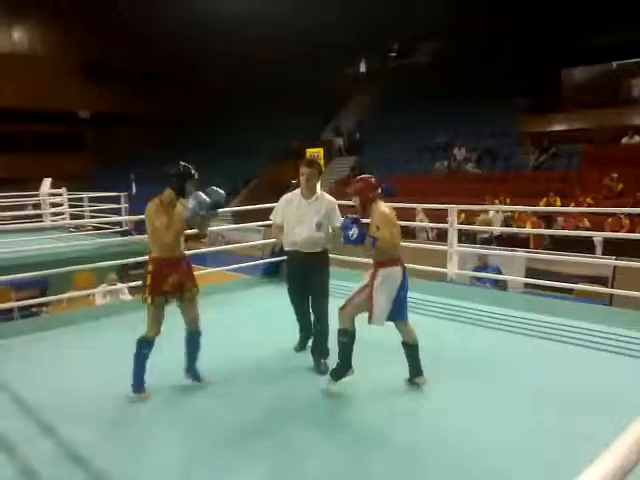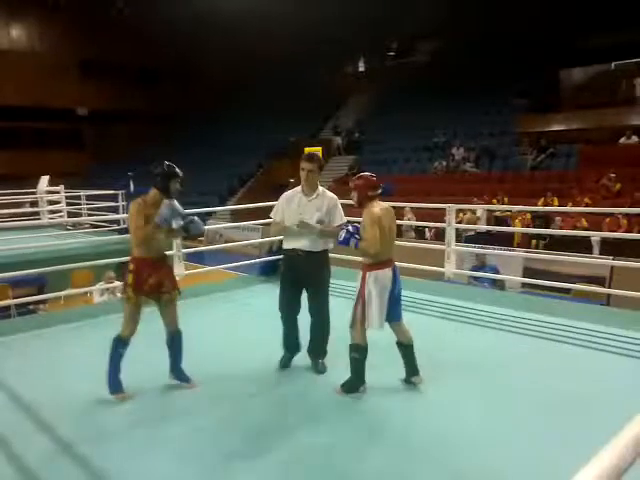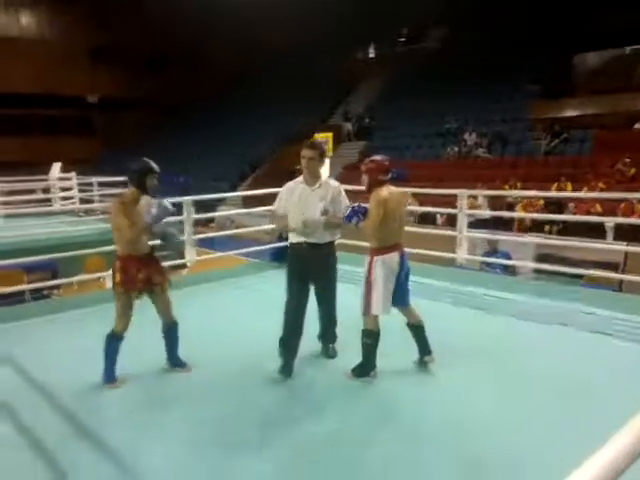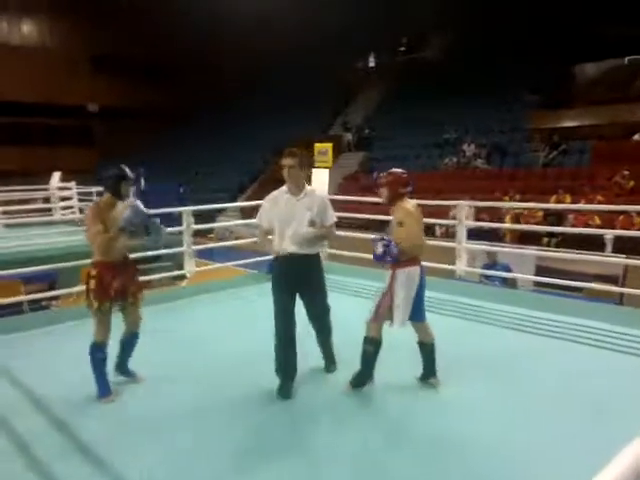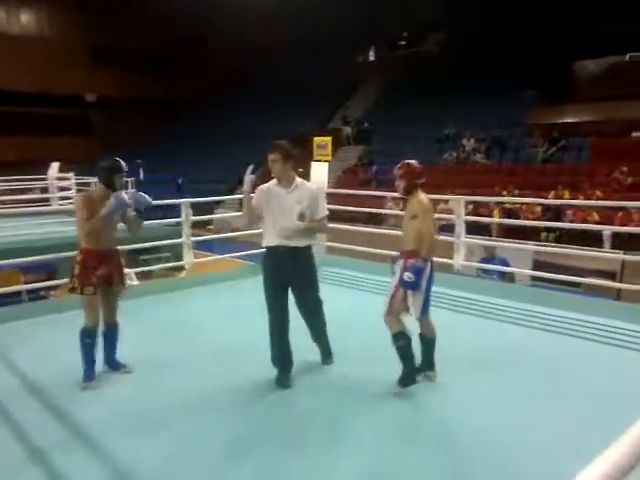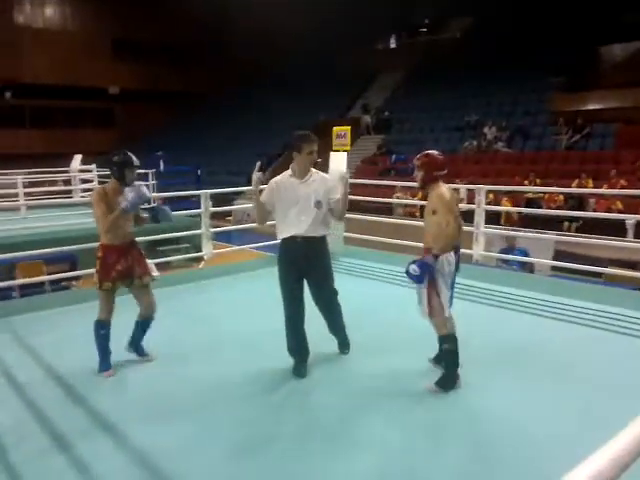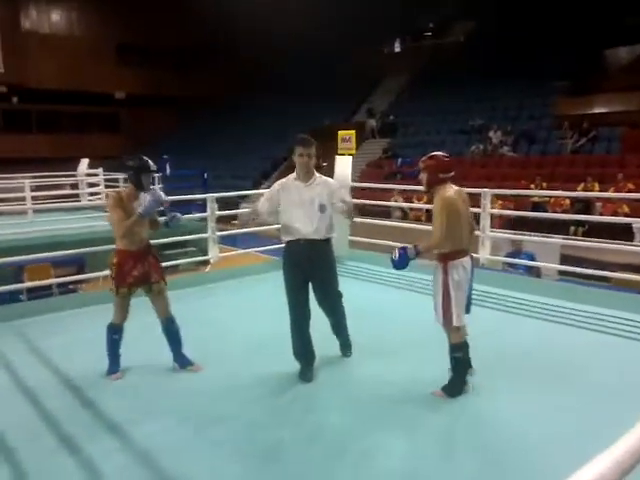
dt=0.3s
person 1, frame 1
left shoulder: (328, 202)
right shoulder: (287, 200)
left elbow: (338, 231)
right elbow: (276, 229)
left wrist: (321, 238)
right wrist: (286, 239)
left hip: (318, 258)
right hip: (294, 258)
left knee: (320, 308)
right knee: (298, 304)
left ankle: (320, 355)
right ankle: (305, 333)
person 1, frame 2
left shoulder: (329, 200)
right shoulder: (287, 197)
left elbow: (338, 231)
right elbow: (275, 229)
left wrist: (315, 229)
right wrist: (290, 226)
left hip: (317, 258)
right hip: (291, 257)
left knee: (319, 310)
right knee: (287, 308)
left ankle: (317, 355)
right ankle: (291, 349)
person 1, frame 3
left shoulder: (334, 188)
right shoulder: (290, 188)
left elbow: (343, 220)
right elbow: (278, 221)
left wrist: (321, 221)
right wrist: (293, 226)
left hip: (324, 250)
right hip: (298, 251)
left knee: (326, 300)
right knee: (294, 305)
left ankle: (328, 340)
right ankle: (287, 357)
person 1, frame 4
left shoulder: (319, 198)
right shoulder: (273, 199)
left elbow: (331, 231)
right elbow: (263, 234)
left wrist: (312, 233)
right wrist: (273, 245)
left hip: (310, 262)
right hip: (283, 263)
left knee: (319, 313)
right knee: (283, 322)
left ankle: (328, 354)
right ankle: (286, 377)
person 1, frame 5
left shoulder: (310, 191)
right shoulder: (264, 191)
left elbow: (322, 225)
right elbow: (249, 221)
left wrist: (300, 227)
right wrist: (246, 191)
left hip: (301, 255)
right hip: (274, 256)
left knee: (312, 307)
right knee: (277, 315)
left ankle: (324, 347)
right ankle: (283, 367)
person 1, frame 6
left shoulder: (325, 182)
right shoulder: (277, 184)
left elbow: (339, 216)
right elbow: (260, 219)
left wrist: (345, 192)
right wrist: (255, 190)
left hip: (316, 246)
right hip: (289, 248)
left knee: (327, 299)
right knee: (292, 306)
left ankle: (342, 337)
right ankle: (300, 357)
person 1, frame 7
left shoulder: (329, 185)
right shoulder: (281, 187)
left elbow: (349, 215)
right elbow: (259, 213)
left wrist: (348, 203)
right wrist: (259, 210)
left hip: (321, 249)
right hip: (294, 251)
left knee: (332, 301)
right knee: (298, 310)
left ankle: (344, 339)
right ankle: (306, 361)
person 2, frame 1
left shoulder: (182, 203)
right shoulder: (155, 206)
left elbow: (202, 228)
right elbow: (168, 238)
left wrist: (211, 209)
right wrist: (188, 216)
left hip: (181, 265)
right hip: (160, 268)
left knee: (193, 324)
right knee: (153, 330)
left ankle: (191, 369)
right ankle: (138, 382)
person 2, frame 2
left shoulder: (166, 205)
right shoulder: (139, 206)
right elbow: (138, 240)
left wrist: (186, 228)
right wrist: (159, 221)
left hip: (162, 266)
right hip: (140, 269)
left knee: (173, 326)
right knee: (129, 329)
left ankle: (176, 370)
right ankle: (114, 381)
person 2, frame 3
right shoulder: (118, 205)
right elbow: (127, 239)
right wrist: (149, 221)
left hip: (148, 261)
right hip: (128, 265)
left knee: (169, 316)
right knee: (122, 325)
left ankle: (173, 358)
right ankle: (109, 371)
person 2, frame 4
left shoulder: (125, 206)
right shoulder: (94, 211)
right elbow: (101, 244)
left wrist: (144, 228)
right wrist: (123, 224)
left hip: (125, 268)
right hip: (103, 273)
left knee: (134, 326)
right knee: (102, 333)
left ankle: (121, 365)
right ankle: (102, 385)
person 2, frame 5
left shoulder: (118, 199)
right shoulder: (85, 199)
left elbow: (134, 229)
right elbow: (84, 231)
left wrist: (139, 211)
right wrist: (107, 212)
left hip: (112, 258)
right hip: (89, 261)
left knee: (111, 317)
right knee: (92, 320)
left ankle: (111, 360)
right ankle: (88, 371)
person 2, frame 6
left shoulder: (131, 192)
right shoulder: (100, 194)
right elbow: (106, 226)
left wrist: (154, 217)
right wrist: (126, 206)
left hip: (132, 252)
right hip: (110, 255)
left knee: (149, 308)
right knee: (106, 313)
left ankle: (135, 344)
right ankle: (104, 360)
person 2, frame 7
left shoulder: (146, 196)
right shoulder: (115, 199)
right elbow: (121, 232)
left wrist: (167, 222)
right wrist: (143, 211)
left hip: (147, 256)
right hip: (126, 261)
left knee: (165, 313)
right knee: (120, 317)
left ankle: (179, 357)
right ankle: (113, 363)
person 3, frame 1
left shoulder: (380, 212)
right shoulder: (381, 209)
left elbow: (393, 244)
left wrist: (363, 238)
right wrist: (360, 228)
left hip: (385, 273)
right hip: (397, 270)
left knee: (347, 312)
right knee: (402, 322)
left ankle: (344, 365)
right ankle: (416, 374)
person 3, frame 2
left shoulder: (370, 213)
right shoulder: (387, 209)
left elbow: (372, 249)
left wrist: (351, 240)
right wrist: (359, 234)
left hip: (374, 274)
right hip: (390, 270)
left knee: (357, 326)
right knee: (396, 323)
left ankle: (357, 380)
right ankle: (413, 373)
person 3, frame 3
left shoulder: (378, 195)
right shoulder: (399, 194)
left elbow: (371, 230)
left wrist: (356, 219)
right wrist: (366, 215)
left hip: (382, 258)
right hip: (398, 254)
left knee: (370, 312)
right knee: (405, 306)
left ankle: (368, 365)
right ankle: (425, 353)
person 3, frame 4
left shoulder: (405, 209)
right shoulder: (404, 208)
left elbow: (418, 243)
left wrist: (392, 250)
right wrist: (389, 244)
left hip: (405, 271)
right hip: (413, 270)
left knee: (375, 321)
right knee: (419, 322)
left ankle: (365, 374)
right ankle: (430, 374)
person 3, frame 5
left shoulder: (419, 202)
right shoulder: (414, 201)
left elbow: (430, 238)
left wrist: (419, 265)
left hip: (414, 264)
right hip: (413, 263)
left knee: (392, 315)
right knee: (423, 316)
left ankle: (410, 370)
right ankle: (428, 366)
person 3, frame 6
left shoulder: (439, 195)
right shoulder: (444, 191)
left elbow: (449, 233)
right elbow: (457, 227)
left wrist: (428, 258)
left hip: (439, 259)
right hip: (448, 256)
left knee: (438, 316)
right knee: (442, 313)
left ankle: (451, 374)
right ankle: (445, 357)
person 3, frame 7
left shoulder: (443, 197)
right shoulder: (459, 193)
left elbow: (438, 239)
right elbow: (472, 228)
left wrist: (412, 251)
left hip: (450, 264)
right hip: (463, 259)
left knee: (452, 325)
right knee: (455, 320)
left ankle: (458, 381)
right ankle: (464, 364)
